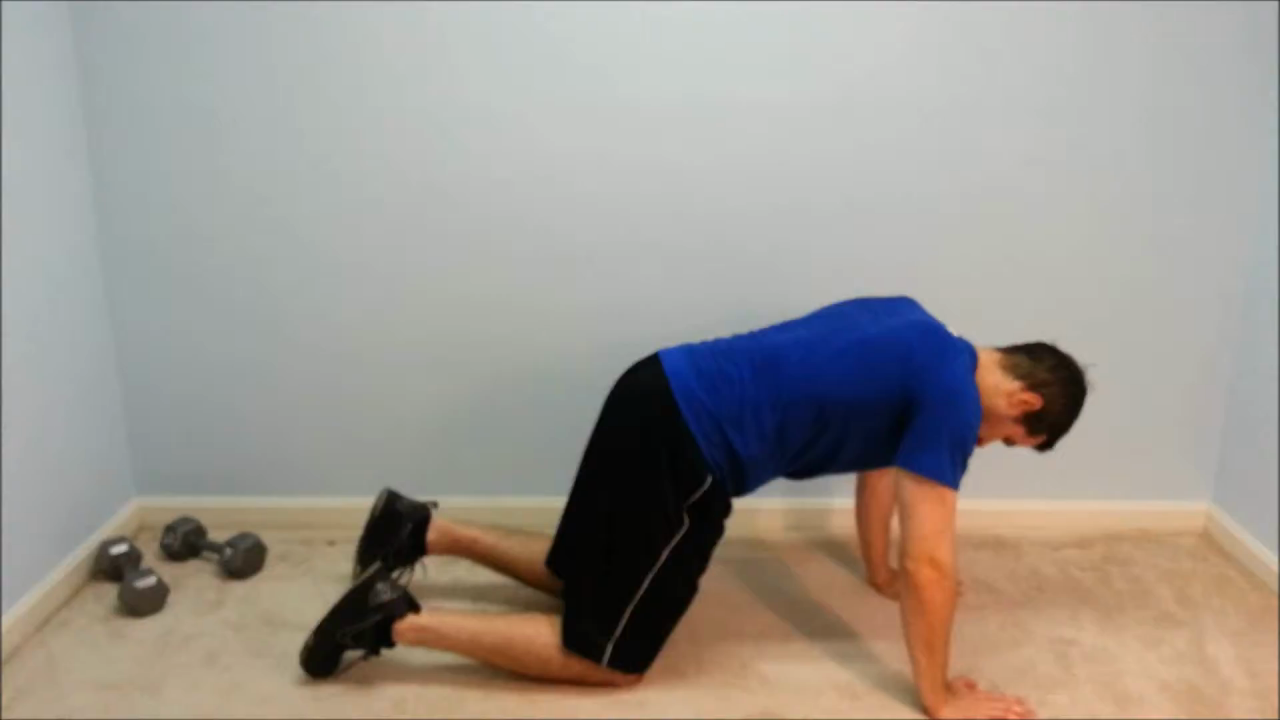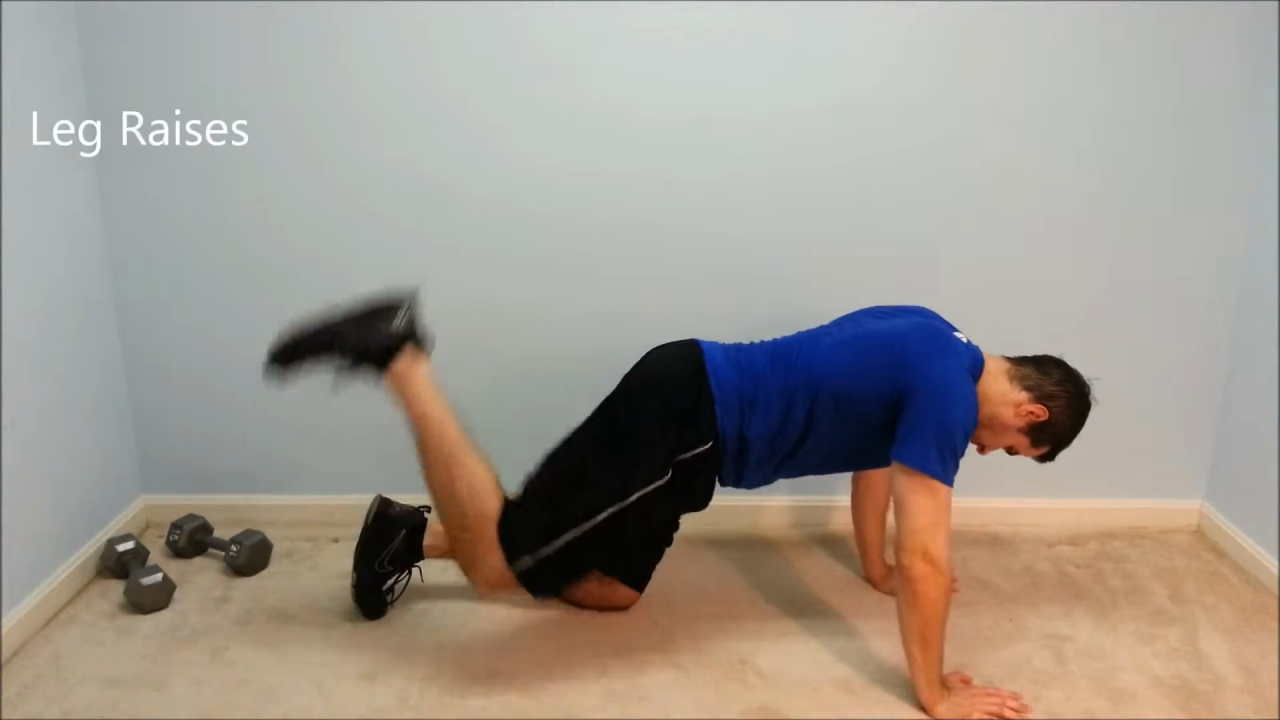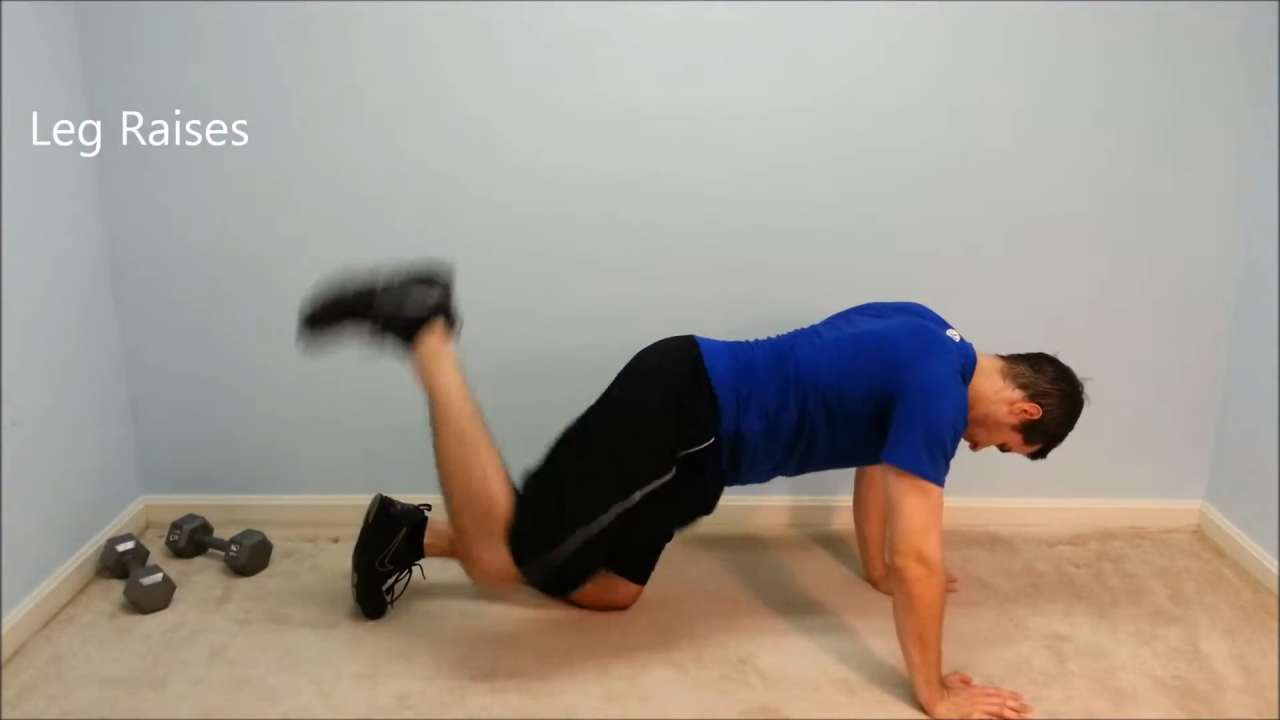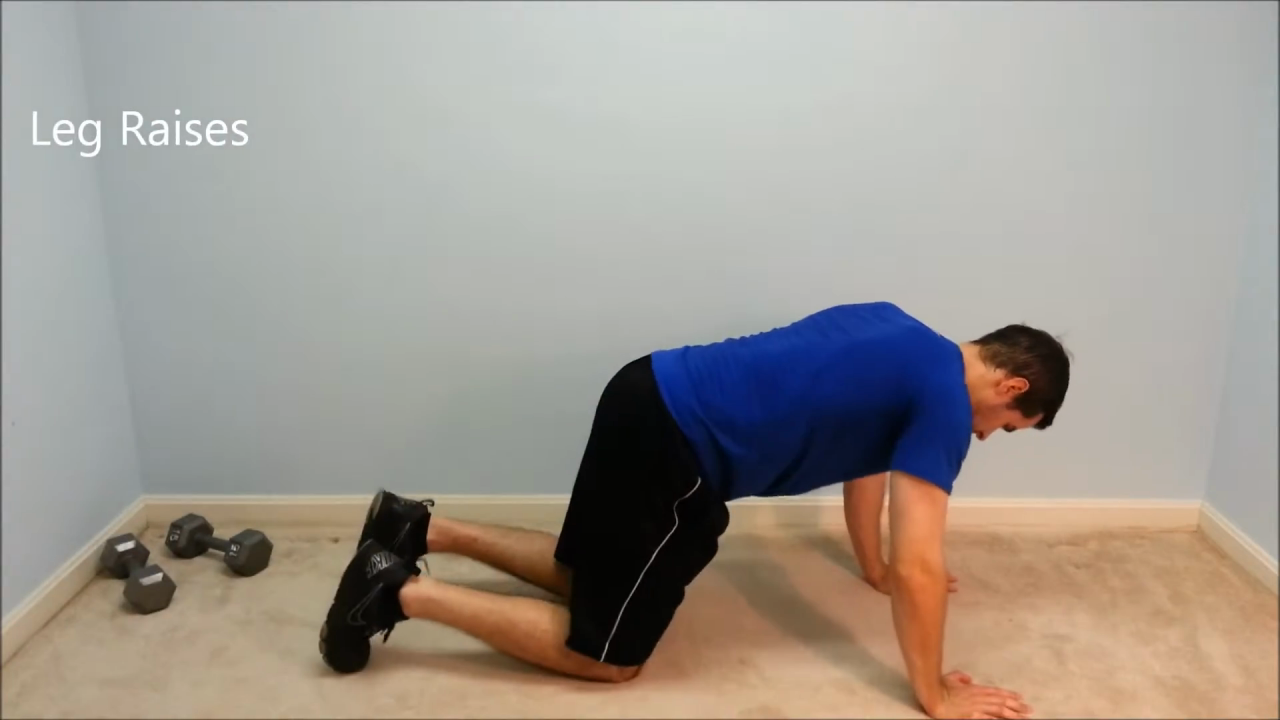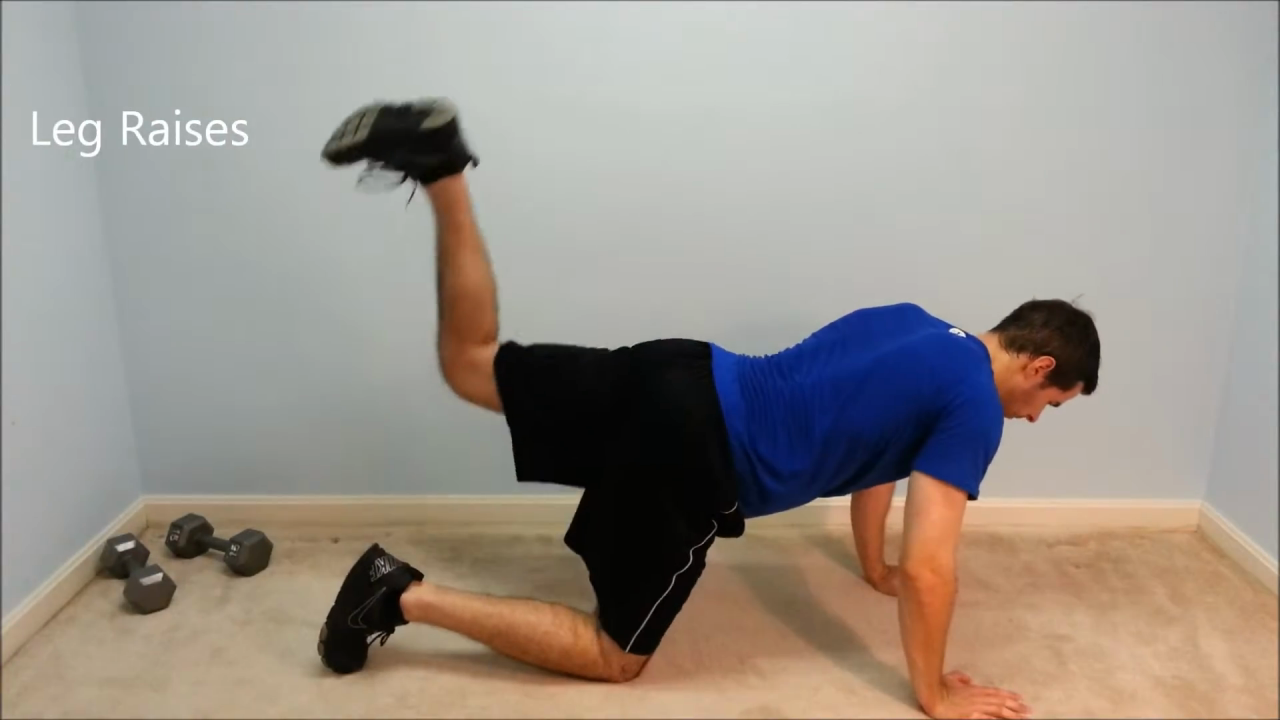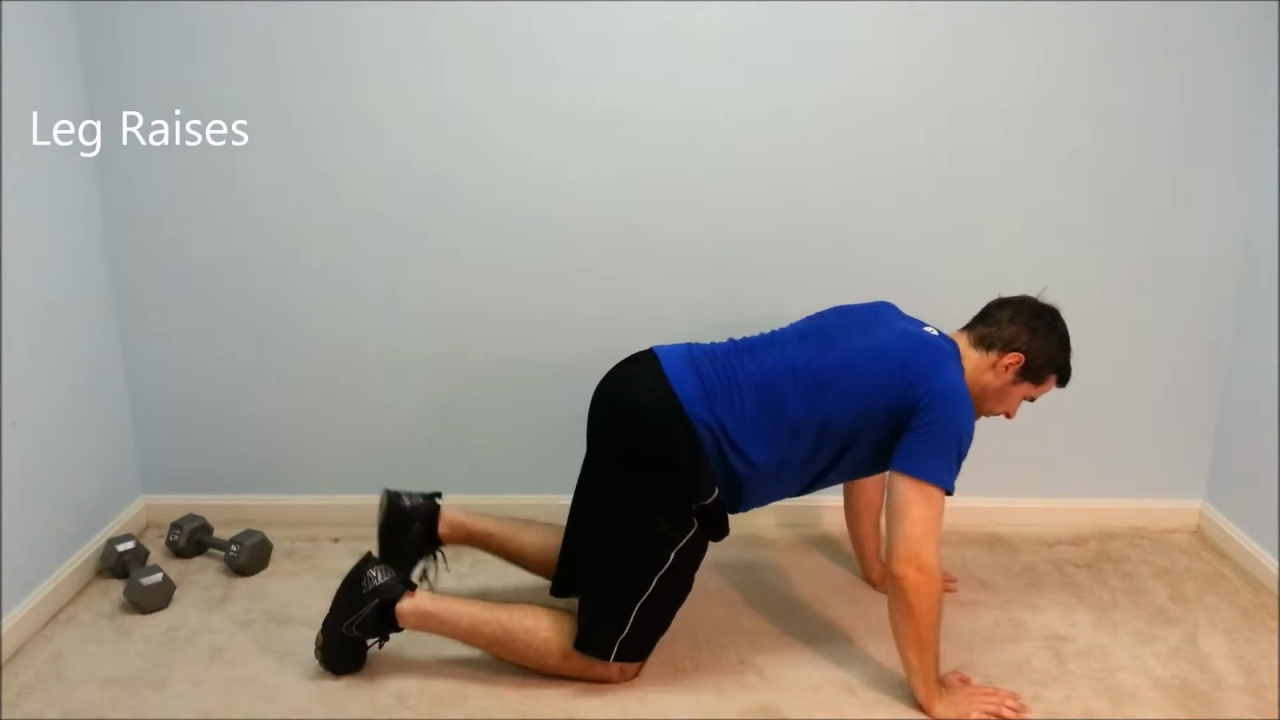
dt=0.7s
person 1, frame 1
left shoulder: (919, 338)
right shoulder: (951, 394)
left elbow: (877, 449)
right elbow: (930, 566)
left wrist: (877, 569)
left hip: (661, 399)
right hip: (679, 447)
left knee: (588, 575)
right knee: (607, 656)
left ankle: (427, 530)
right ankle: (402, 621)
person 1, frame 2
left shoulder: (933, 350)
right shoulder: (949, 394)
left elbow: (872, 450)
right elbow: (925, 561)
left wrist: (875, 566)
left hip: (685, 396)
right hip: (683, 419)
left knee: (609, 587)
right knee: (502, 564)
left ankle: (416, 533)
right ankle: (402, 353)
person 1, frame 3
left shoulder: (926, 339)
right shoulder: (938, 392)
left elbow: (872, 450)
right elbow: (918, 561)
left wrist: (874, 563)
left hip: (683, 392)
right hip: (678, 413)
left knee: (606, 588)
right knee: (502, 561)
left ankle: (415, 530)
right ankle: (428, 326)
person 1, frame 4
left shoulder: (907, 340)
right shoulder: (944, 396)
left elbow: (864, 448)
right elbow: (920, 570)
left wrist: (872, 566)
left hip: (649, 398)
right hip: (667, 451)
left knee: (587, 574)
right knee: (603, 653)
left ankle: (423, 529)
right ankle: (405, 591)
person 1, frame 5
left shoulder: (917, 328)
right shoulder: (974, 406)
right elbow: (928, 569)
left wrist: (872, 568)
left hip: (677, 376)
right hip: (688, 451)
left knee: (469, 364)
right knee: (614, 655)
left ankle: (439, 164)
right ankle: (410, 598)
person 1, frame 6
left shoulder: (899, 329)
right shoulder: (946, 400)
right elbow: (916, 570)
left wrist: (872, 564)
left hip: (648, 387)
right hip: (669, 445)
left knee: (595, 568)
right knee: (607, 656)
left ankle: (438, 522)
right ankle: (402, 603)
